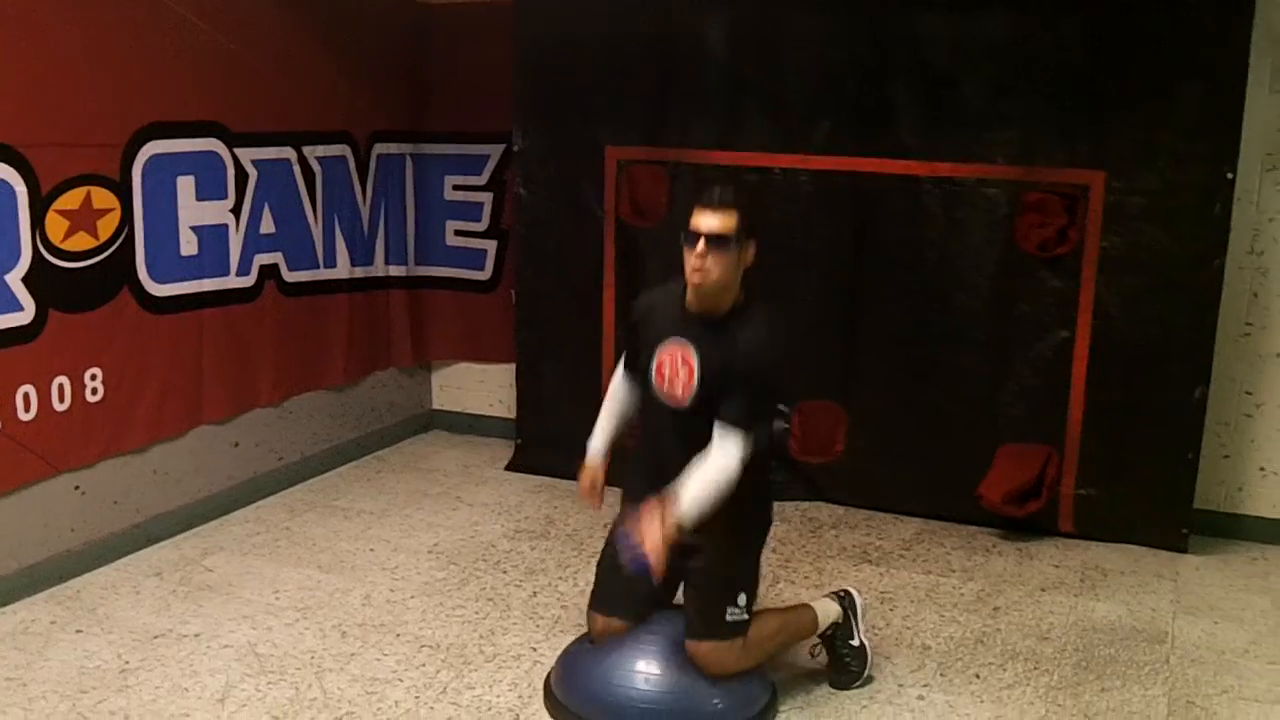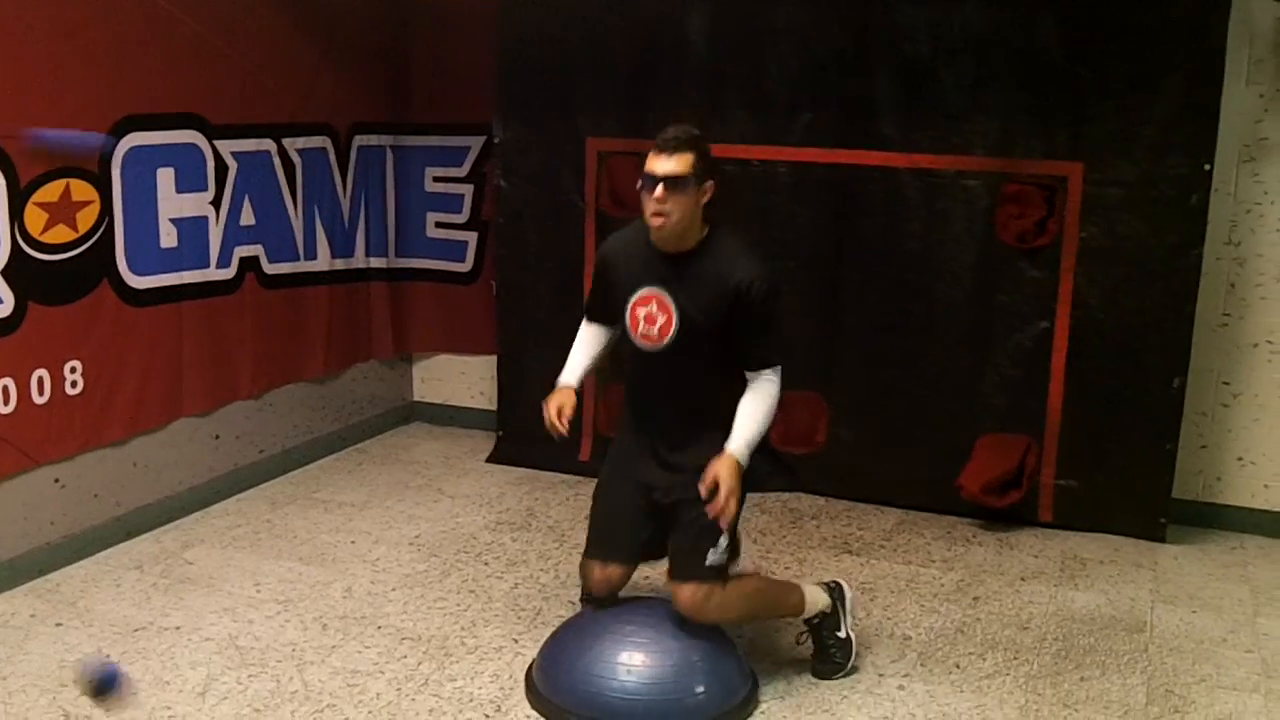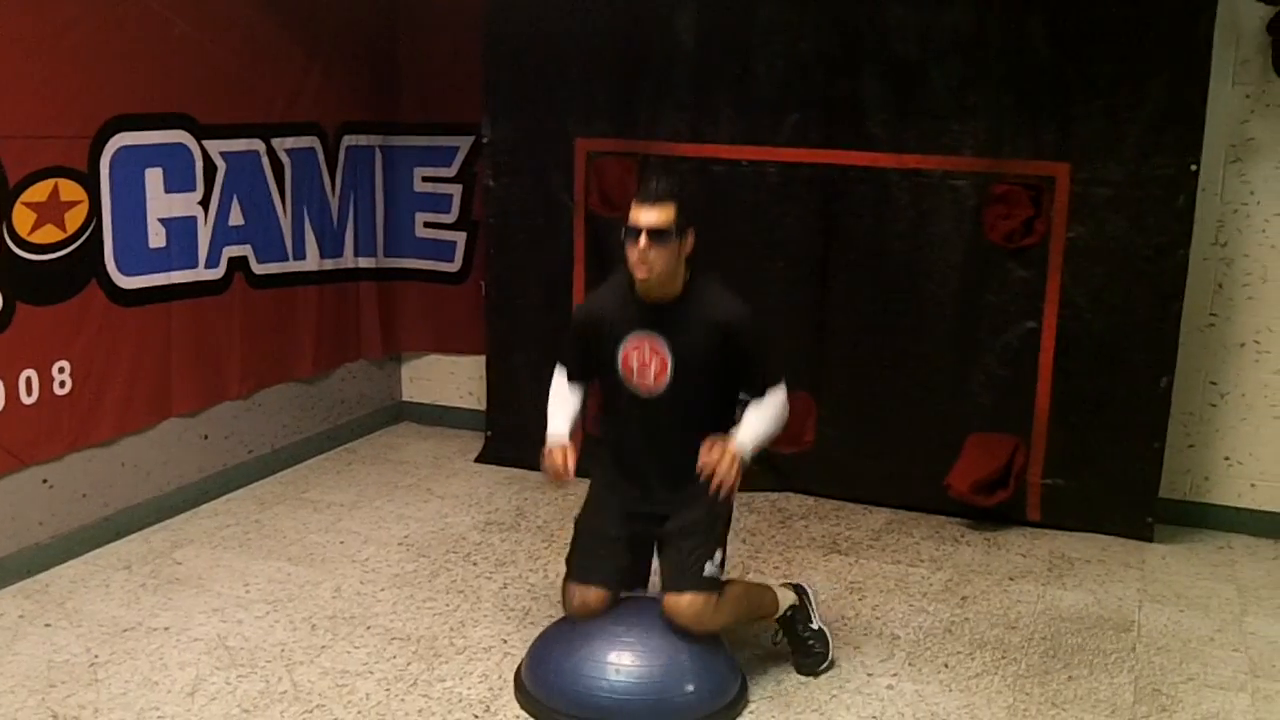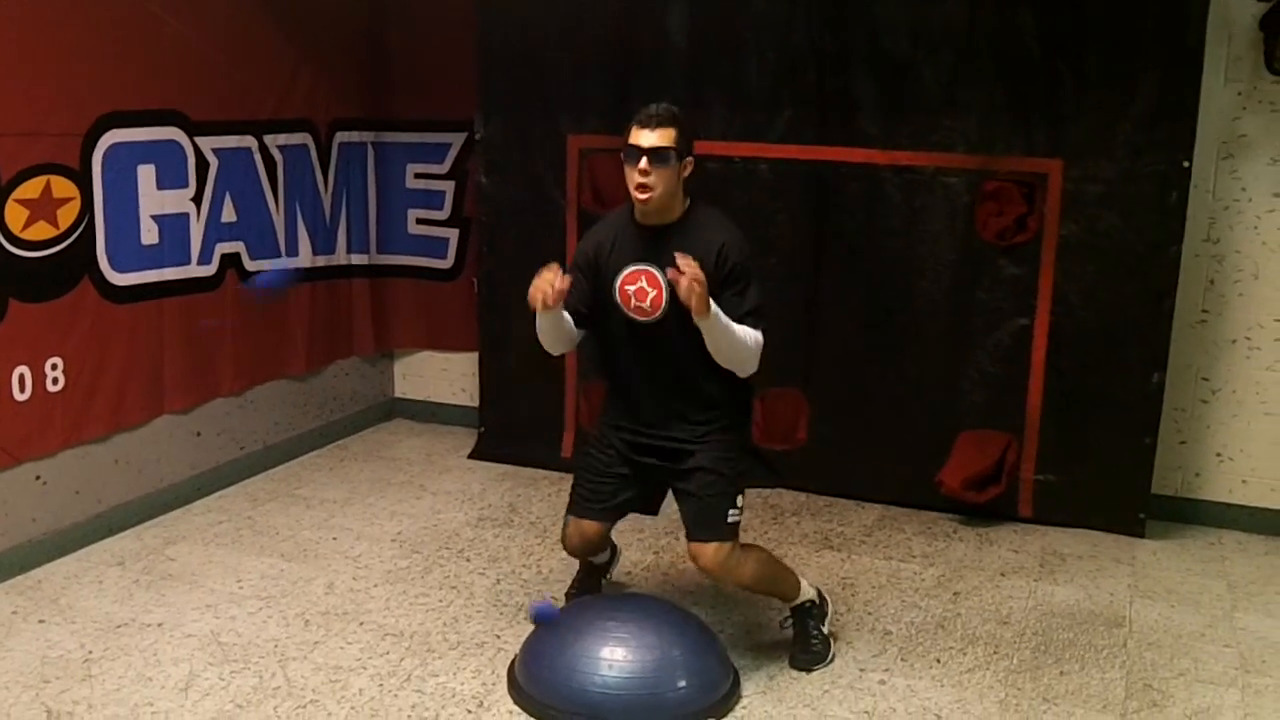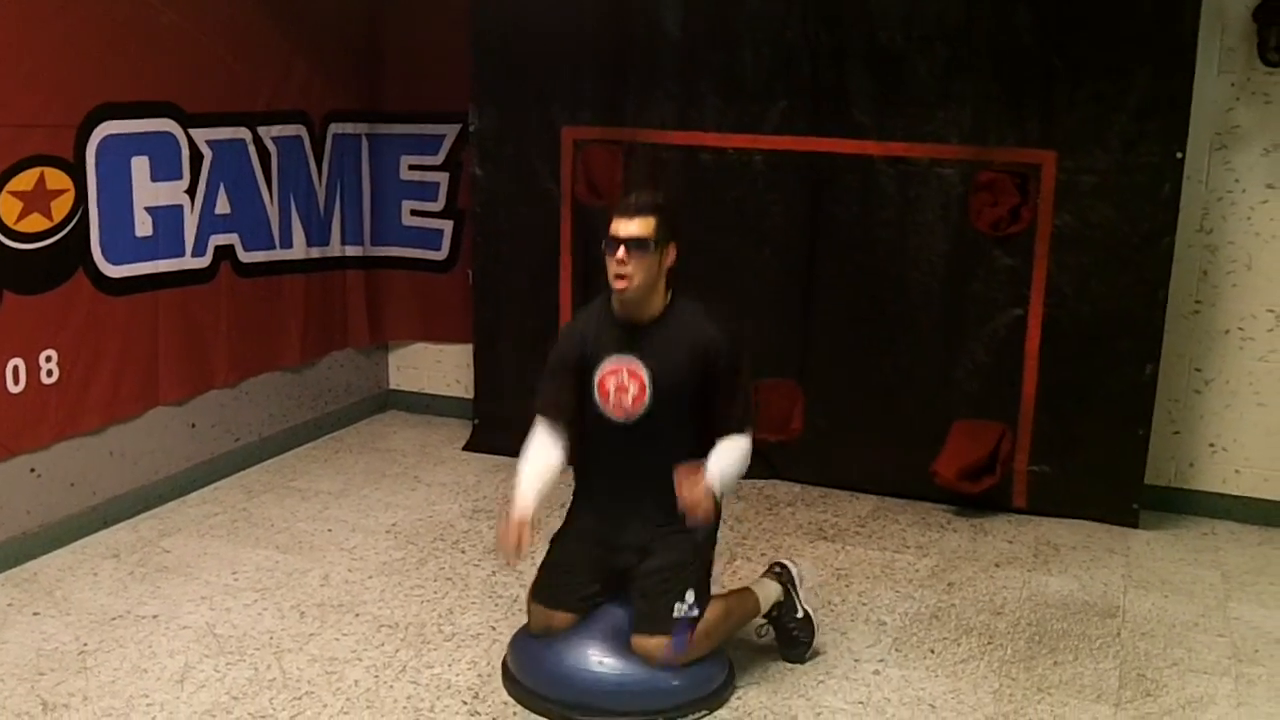
dt=0.4s
person 1, frame 1
left shoulder: (752, 344)
right shoulder: (651, 309)
left elbow: (728, 452)
left wrist: (674, 515)
right wrist: (596, 451)
left hip: (724, 513)
right hip: (649, 495)
left knee: (714, 655)
right knee: (604, 629)
left ankle: (833, 614)
right ankle: (649, 590)
person 1, frame 2
left shoulder: (738, 276)
right shoulder: (619, 253)
left elbow: (765, 379)
left wrist: (735, 456)
right wrist: (569, 383)
left hip: (708, 455)
right hip: (639, 443)
left knee: (696, 601)
right knee: (600, 578)
left ankle: (822, 603)
right ankle: (603, 602)
person 1, frame 3
left shoulder: (722, 316)
right shoulder: (600, 310)
left elbow: (774, 398)
right elbow: (569, 378)
left wrist: (738, 444)
right wrist: (558, 435)
left hip: (695, 487)
right hip: (618, 480)
left knee: (690, 611)
right knee: (581, 605)
left ankle: (790, 603)
right ankle: (628, 563)
person 1, frame 4
left shoulder: (718, 241)
right shoulder: (603, 240)
left elbow: (748, 359)
right elbow: (560, 339)
left wrist: (706, 311)
right wrist: (549, 306)
left hip: (708, 425)
right hip: (627, 419)
left knee: (715, 558)
right knee: (579, 536)
left ankle: (807, 600)
right ankle: (600, 562)
person 1, frame 5
left shoulder: (701, 339)
right shoulder: (581, 334)
left elbow: (735, 437)
right elbow: (551, 433)
left wrist: (709, 484)
right wrist: (523, 506)
left hip: (674, 518)
right hip: (598, 511)
left knee: (660, 649)
right knee: (545, 625)
left ankle: (774, 591)
right ankle: (603, 587)
